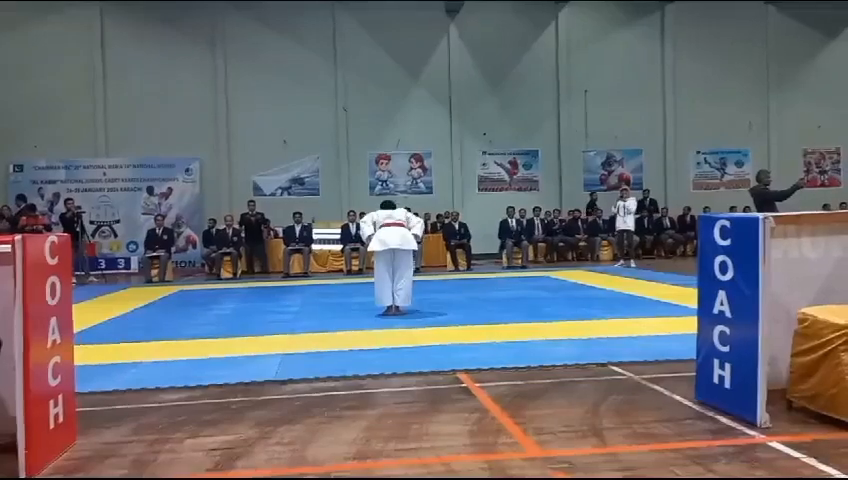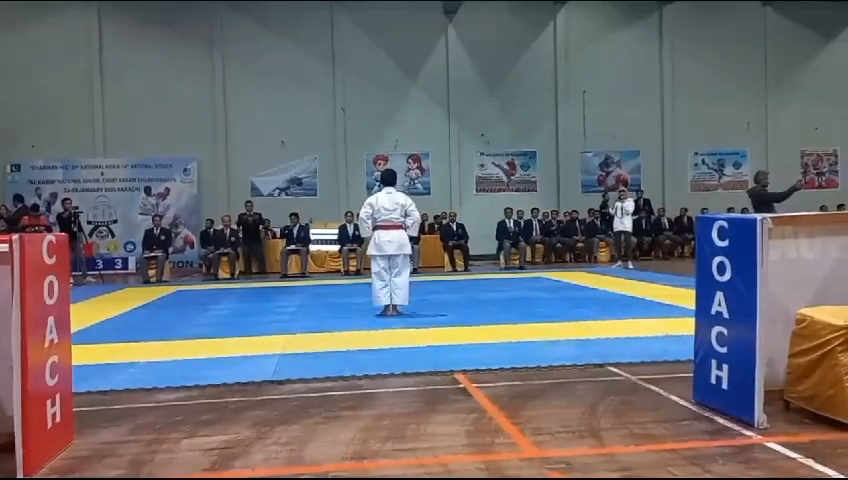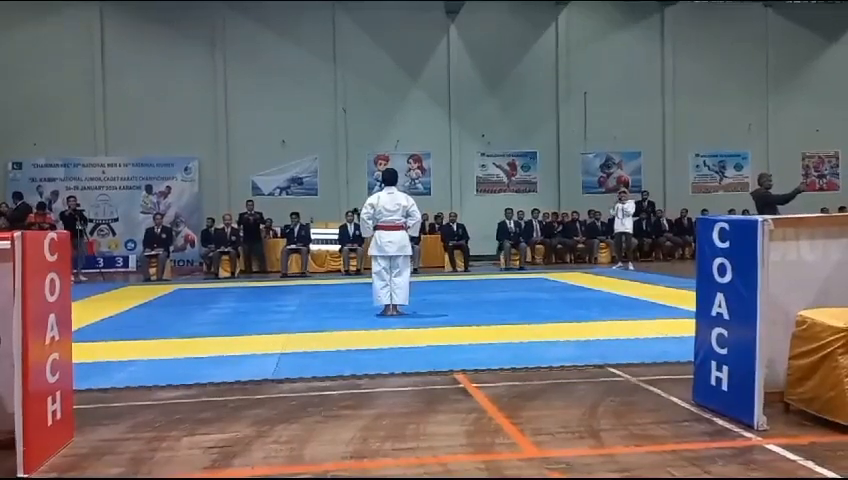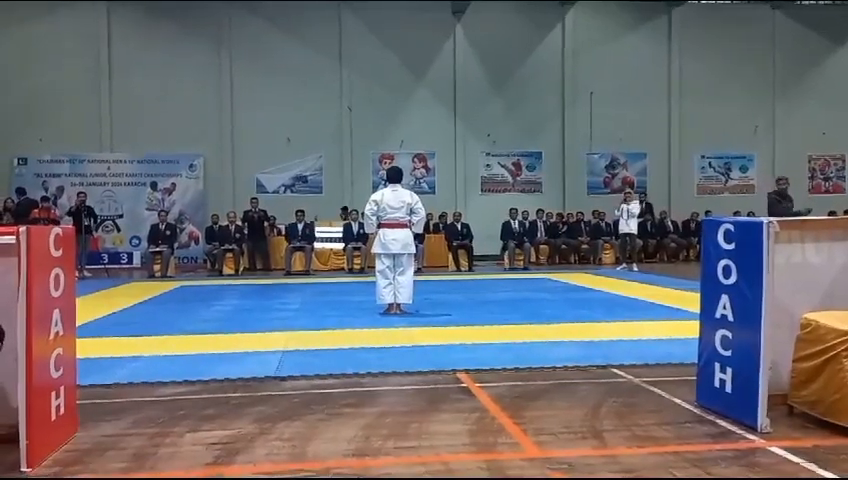
dt=0.5s
person 1, frame 1
left shoulder: (375, 214)
right shoulder: (403, 212)
left elbow: (365, 222)
right elbow: (418, 222)
left wrist: (369, 238)
right wrist: (414, 237)
left hip: (383, 238)
right hip: (402, 237)
left knee: (383, 275)
right knee: (403, 274)
left ankle: (389, 307)
right ankle: (398, 307)
person 1, frame 2
left shoulder: (373, 198)
right shoulder: (403, 197)
left elbow: (363, 217)
right elbow: (415, 216)
left wrist: (368, 235)
right wrist: (407, 233)
left hip: (380, 238)
right hip: (399, 238)
left knee: (381, 274)
right knee: (399, 274)
left ankle: (386, 307)
right ankle: (395, 307)
person 1, frame 3
left shoulder: (374, 198)
right shoulder: (405, 198)
left elbow: (365, 217)
right elbow: (416, 217)
left wrist: (370, 234)
right wrist: (408, 232)
left hip: (381, 238)
right hip: (400, 238)
left knee: (381, 274)
right knee: (400, 273)
left ankle: (387, 307)
right ankle: (396, 307)
person 1, frame 4
left shoulder: (378, 195)
right shoulder: (410, 195)
left elbow: (368, 213)
right elbow: (420, 214)
left wrist: (374, 230)
right wrist: (412, 229)
left hip: (385, 236)
right hip: (404, 236)
left knee: (385, 273)
right knee: (404, 272)
left ankle: (390, 305)
right ankle: (399, 305)
